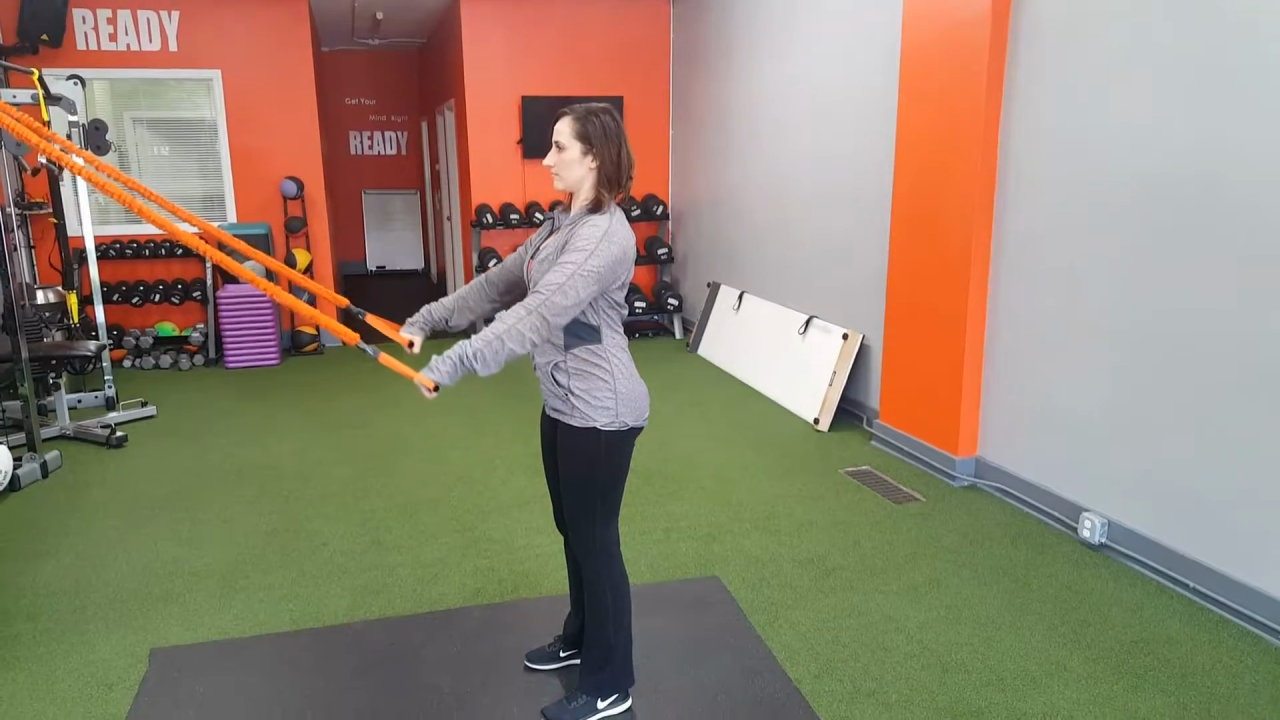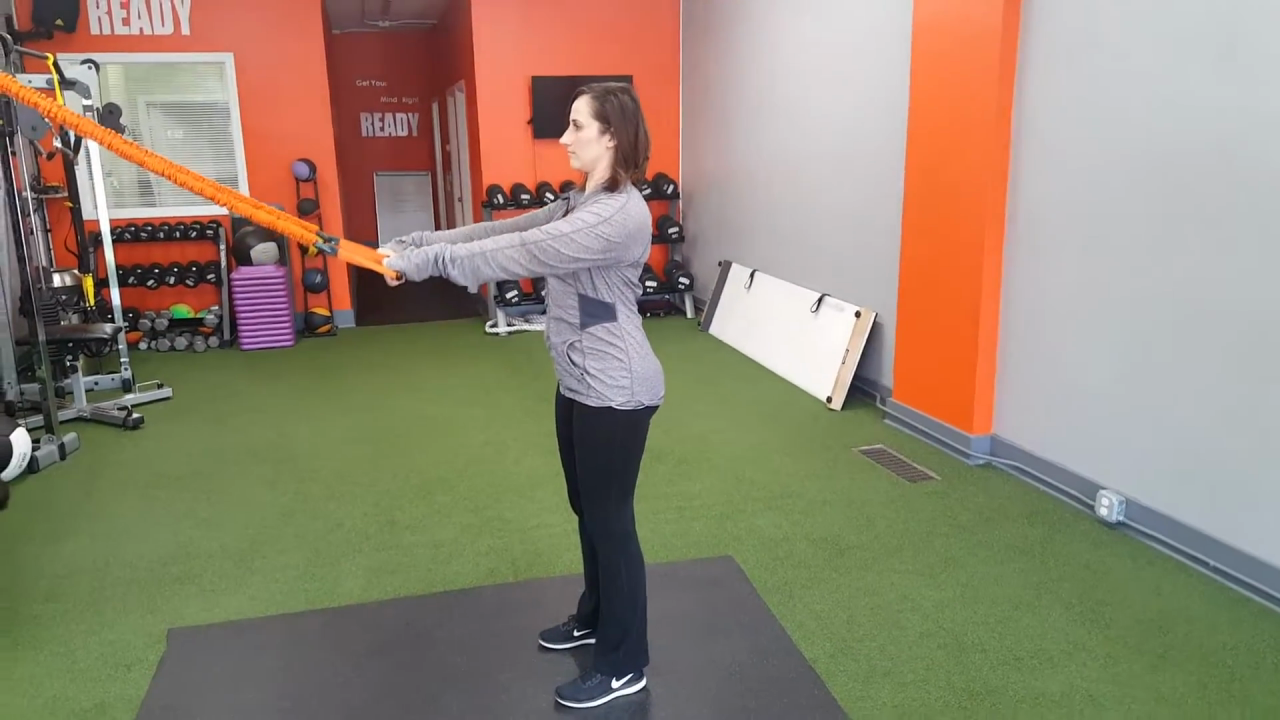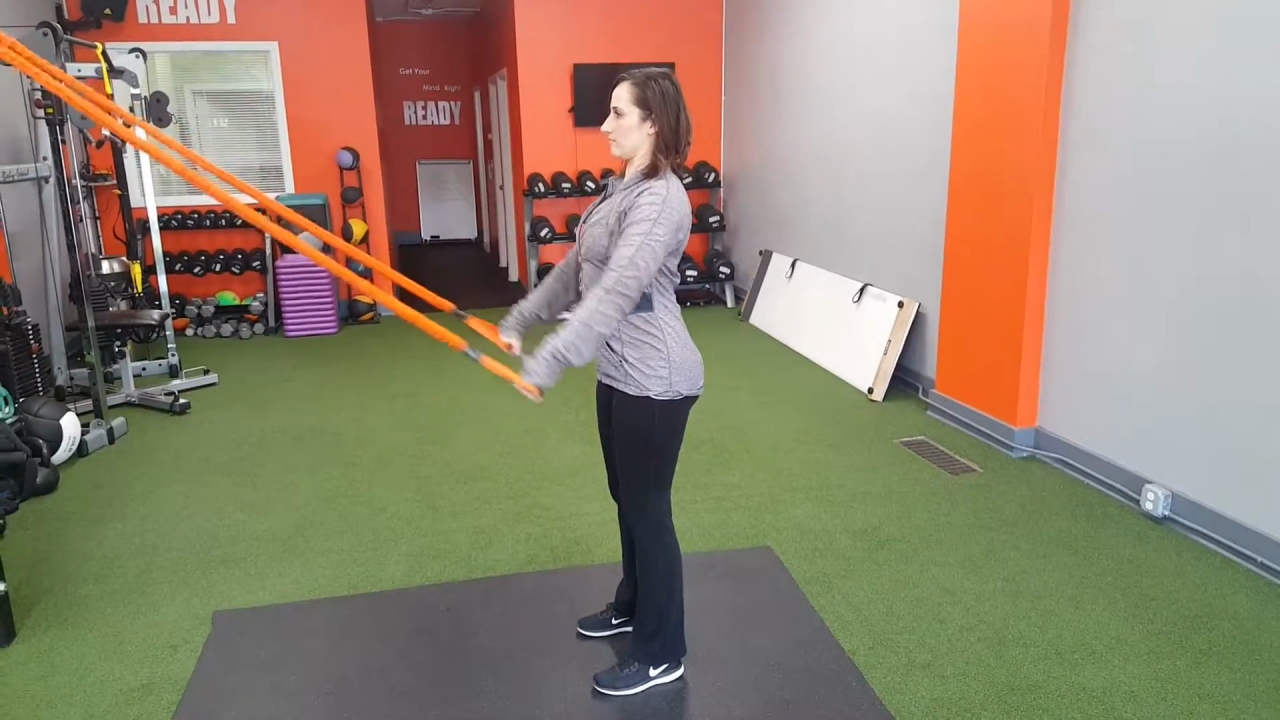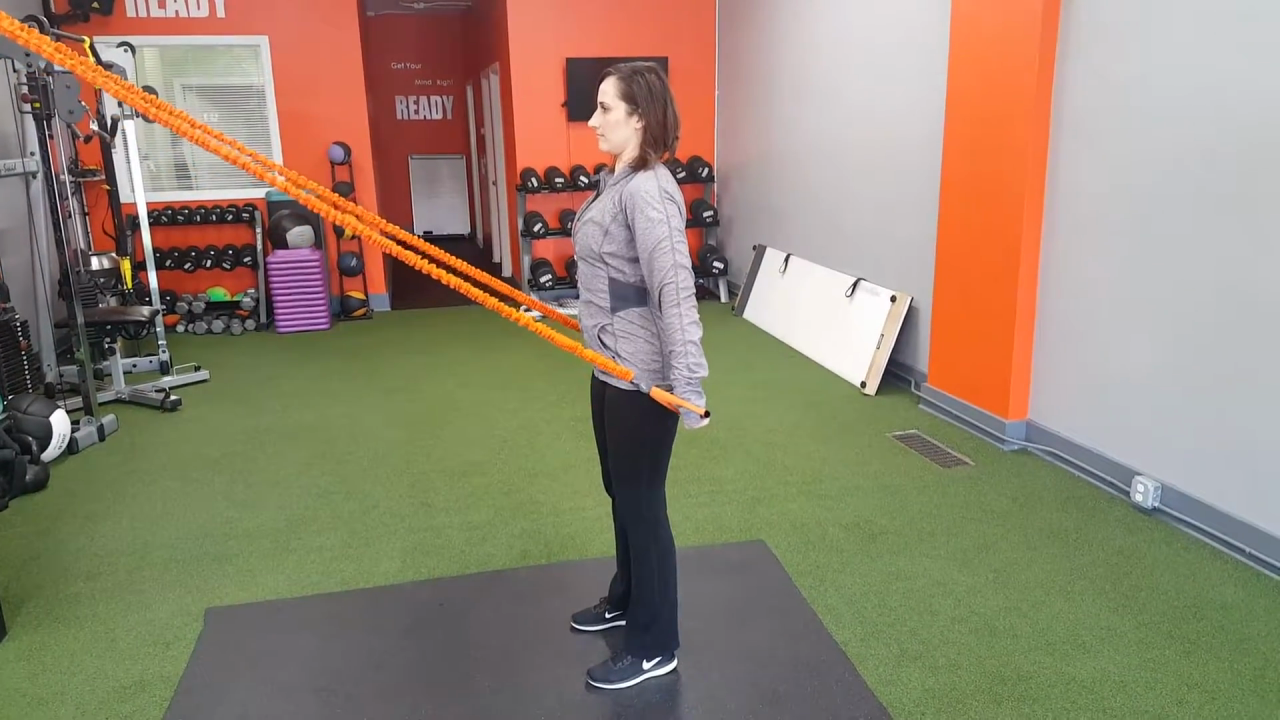
dt=1s
person 1, frame 1
left shoulder: (605, 235)
right shoulder: (563, 224)
left elbow: (540, 313)
right elbow: (501, 282)
left wrist: (452, 365)
right wrist: (426, 319)
left hip: (600, 413)
right hip: (564, 405)
left knee: (595, 540)
right knee: (572, 530)
right ankle: (581, 638)
person 1, frame 2
left shoulder: (621, 213)
right shoulder: (581, 204)
left elbow: (525, 252)
right elbow: (507, 229)
left wrist: (427, 260)
right wrist: (413, 244)
left hip: (616, 391)
right hip: (579, 384)
left knee: (610, 519)
right knee: (587, 509)
left ankle: (623, 665)
right ankle: (595, 617)
person 1, frame 3
left shoulder: (660, 199)
right shoulder: (624, 189)
left elbow: (617, 291)
right elbow: (577, 267)
left wrist: (549, 359)
right wrist: (521, 319)
left hip: (654, 382)
right hip: (621, 374)
left knee: (648, 508)
right knee: (627, 499)
left ankle: (662, 655)
right ankle: (634, 604)
person 1, frame 4
left shoulder: (647, 190)
right shoulder: (617, 180)
left elbow: (675, 289)
left wrist: (688, 384)
left hip: (643, 377)
right hip: (612, 368)
left knee: (641, 502)
right knee: (620, 492)
left ankle: (654, 647)
right ankle: (626, 598)
